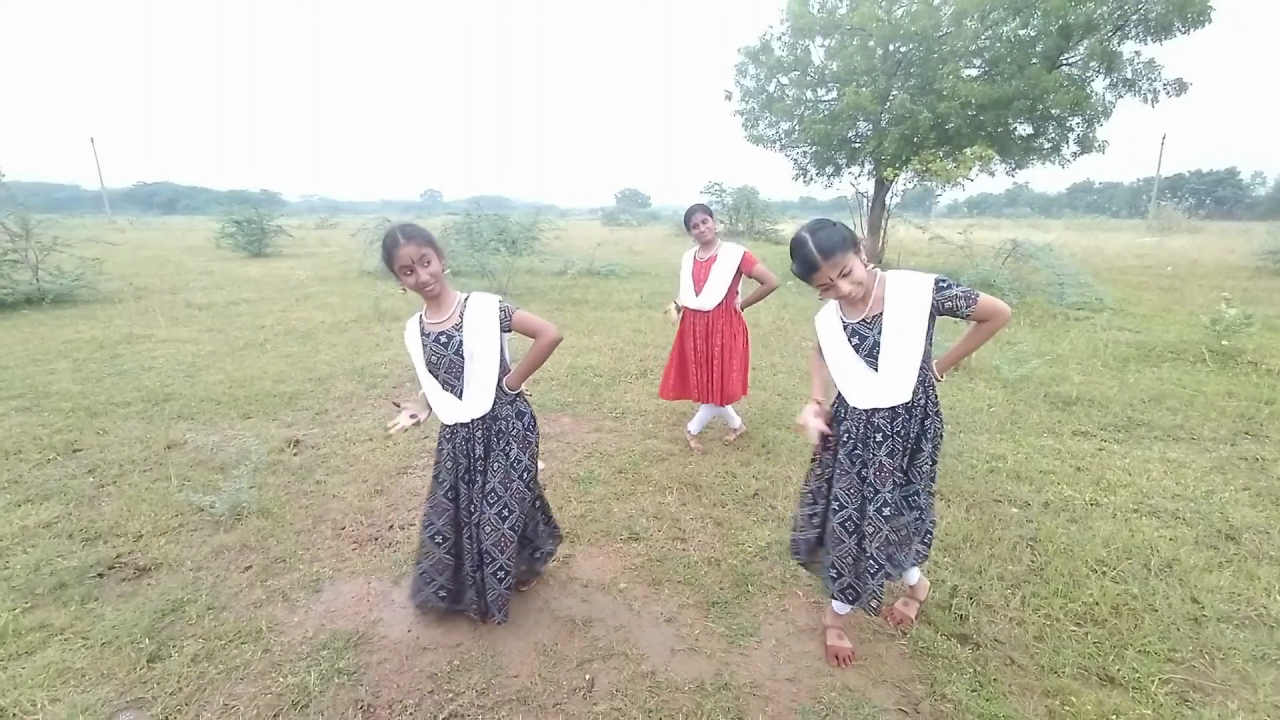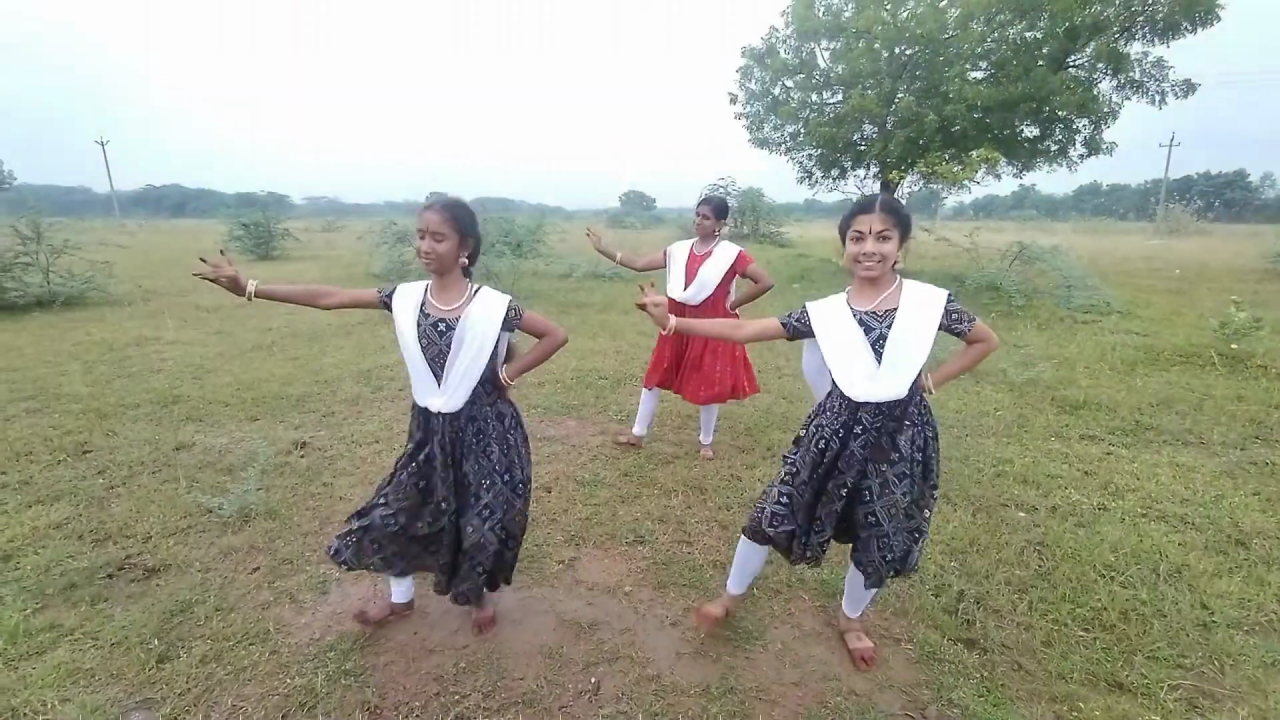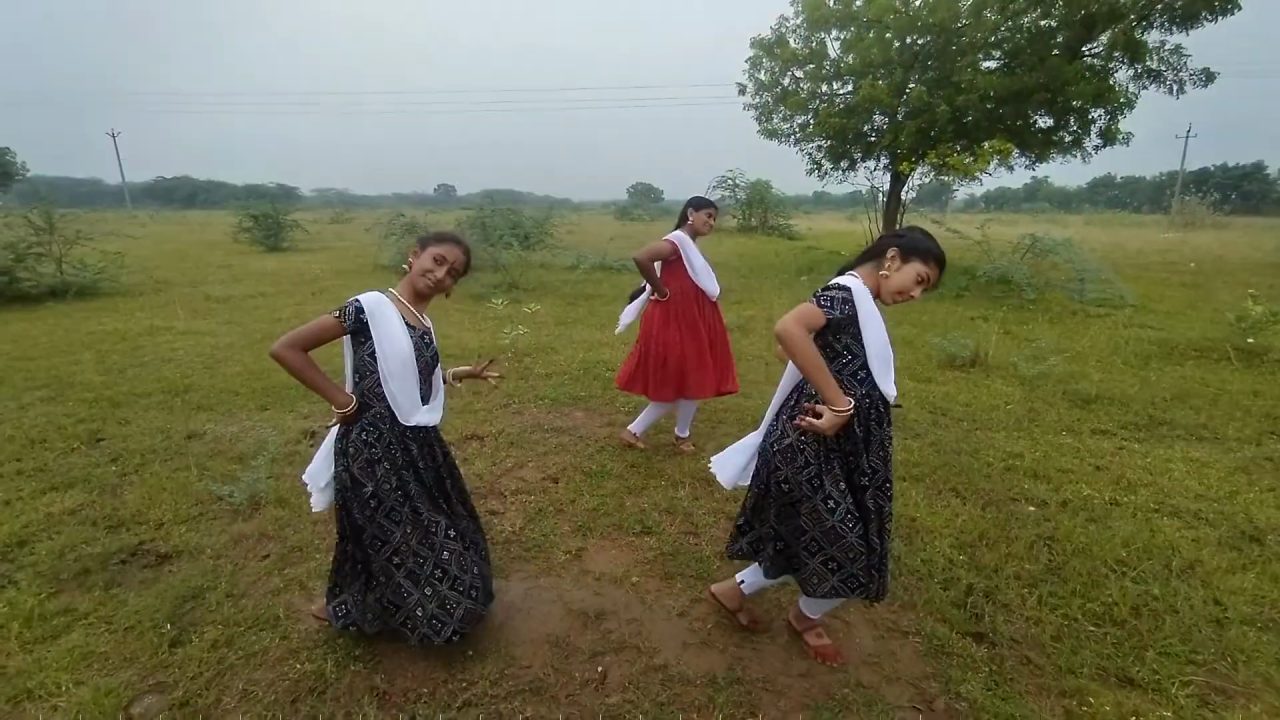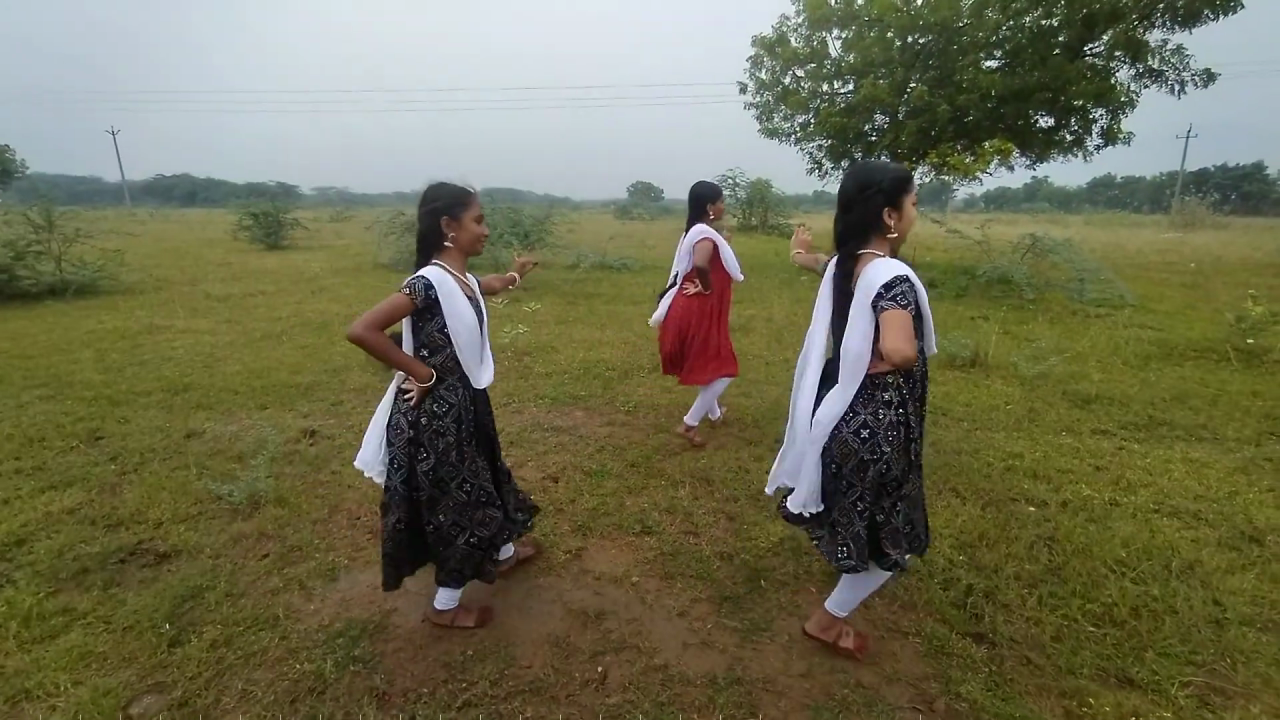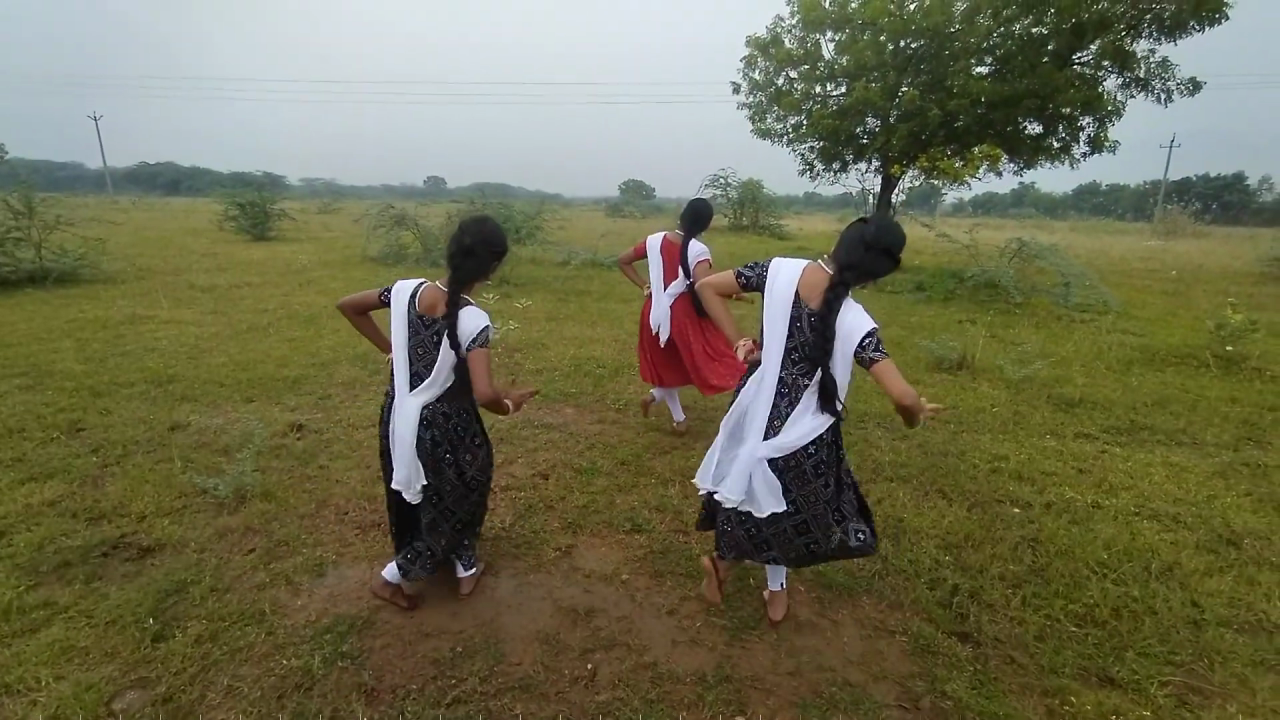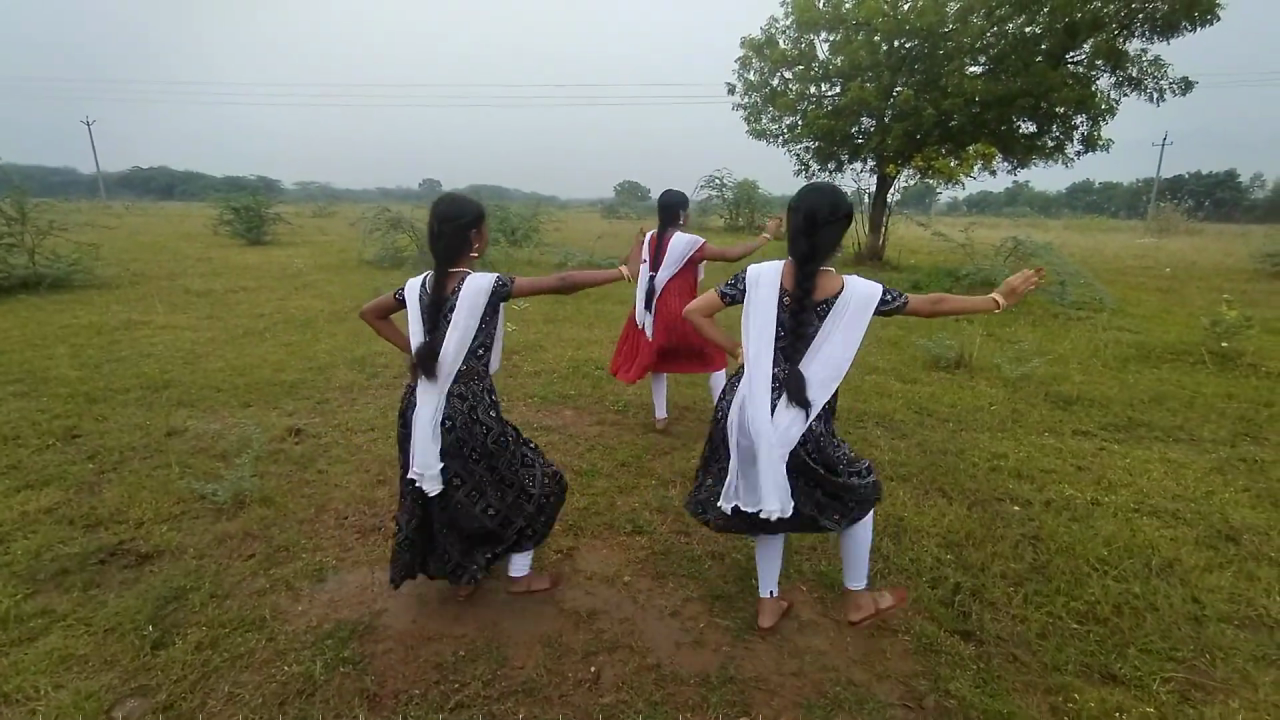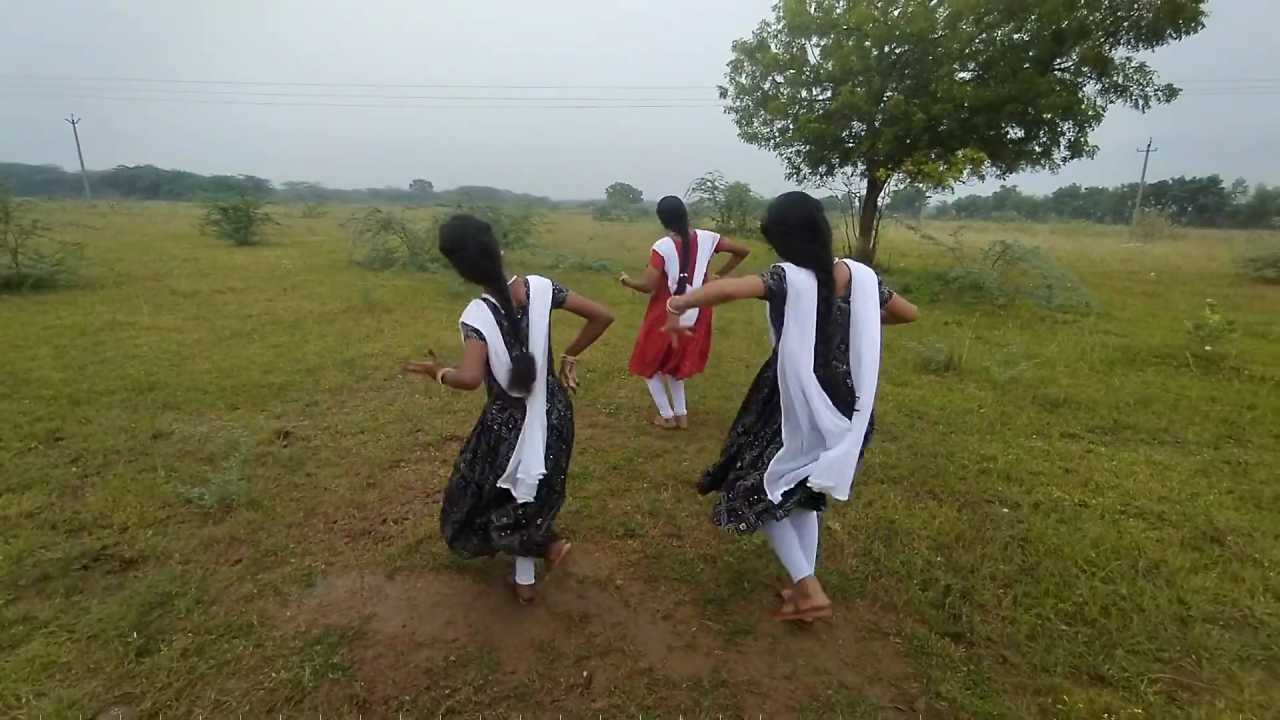
dt=0.7s
person 1, frame 1
left shoulder: (919, 291)
right shoulder: (827, 321)
left elbow: (998, 313)
left wrist: (941, 365)
right wrist: (816, 403)
left hip: (908, 429)
right hip: (852, 432)
left knee: (877, 525)
right knee: (847, 523)
left ankle: (836, 614)
right ankle: (914, 583)
person 1, frame 2
left shoulder: (930, 301)
right shoulder: (823, 312)
left elbow: (986, 340)
right elbow: (745, 330)
left wrist: (933, 380)
right wrist: (672, 321)
left hip: (900, 436)
right hip: (837, 429)
left knee: (881, 538)
right knee: (777, 515)
left ankle: (851, 618)
right ankle: (731, 595)
person 1, frame 3
left shoulder: (861, 301)
right shoulder: (848, 292)
right elbow: (788, 328)
right wrist: (838, 401)
left hip: (836, 446)
right hip: (816, 449)
left knee: (813, 542)
right knee: (847, 551)
left ankle: (734, 589)
right ankle: (805, 617)
person 1, frame 4
left shoulder: (840, 265)
right shoulder: (895, 278)
right elbow: (897, 351)
left wrist: (806, 258)
right wrist: (903, 358)
left hip: (841, 413)
right hip: (877, 424)
left knee: (855, 514)
right knee: (889, 534)
right ankle: (829, 619)
person 1, frame 5
left shoulder: (780, 270)
right shoulder: (856, 323)
left elbow: (706, 287)
right elbow: (903, 397)
left wrist: (740, 342)
right wrist: (918, 413)
left hip: (755, 413)
right hip: (803, 430)
left knee: (774, 506)
right knee: (809, 515)
left ankle: (770, 589)
right ankle: (733, 562)
person 1, frame 6
left shoulder: (759, 276)
right shoulder: (856, 293)
left elbow: (692, 312)
right elbow: (930, 304)
left wrist: (740, 351)
right wrist: (997, 299)
left hip: (744, 411)
right hip: (797, 425)
left knee: (774, 505)
right knee: (856, 494)
left ankle: (768, 602)
right ankle: (856, 598)
person 1, frame 7
left shoulder: (790, 277)
right shoulder: (861, 275)
left elbow: (736, 287)
right elbow: (908, 313)
left wrist: (681, 303)
left hip: (797, 410)
right hip: (842, 411)
left knee: (758, 493)
right knee: (797, 494)
left ankle: (808, 590)
right ankle: (799, 588)
person 2, frame 1
left shoulder: (485, 307)
right shoulder: (413, 331)
left elbow: (550, 335)
left wrist: (511, 382)
right wrist: (418, 409)
left hip: (504, 424)
right hip: (457, 435)
left knee: (501, 515)
right knee: (451, 518)
left ankle: (492, 596)
person 2, frame 2
left shoulder: (494, 305)
right shoulder: (406, 297)
left elbow: (556, 335)
right elbow: (330, 298)
left wrist: (509, 373)
right wrist: (248, 288)
left hip: (484, 426)
right hip: (432, 426)
left knee: (485, 516)
right knee: (399, 508)
left ankle: (479, 594)
right ankle: (399, 598)
person 2, frame 3
left shoulder: (425, 327)
right shoulder: (368, 308)
right elbow: (285, 348)
left wrist: (456, 376)
right wrist: (341, 399)
left hip: (419, 442)
right hip: (375, 445)
left knee: (439, 532)
person 2, frame 4
left shoulder: (463, 281)
right shoulder: (430, 282)
right elbow: (361, 331)
left wrist: (514, 276)
right wrist: (421, 373)
left hip: (463, 406)
right hip: (436, 413)
left knee: (479, 488)
right knee: (458, 503)
left ankle: (503, 552)
right ankle: (446, 605)
person 2, frame 5
left shoulder: (408, 290)
right shoulder: (475, 321)
left elbow: (348, 305)
right elbow: (483, 395)
left wrist: (388, 347)
right wrist: (509, 401)
left hip: (402, 415)
right hip: (445, 425)
left knee: (421, 496)
right knee: (456, 499)
left ankle: (466, 568)
right ankle: (392, 578)
person 2, frame 6
left shoulder: (418, 287)
right shoulder: (485, 287)
left elbow: (369, 313)
right elbow: (560, 284)
right wrist: (623, 272)
left hip: (421, 408)
right hip: (467, 409)
left knee: (441, 493)
right knee: (532, 484)
left ankle: (465, 572)
right ankle: (520, 573)
person 2, frame 7
left shoulder: (477, 316)
right shoulder: (540, 287)
left elbow: (471, 378)
right elbow: (602, 316)
left wrist: (439, 371)
right wrist: (571, 354)
left hip: (507, 420)
right hip: (553, 412)
left knee: (486, 494)
right knee: (529, 493)
left ankle: (545, 540)
right ankle: (525, 580)
person 3, frame 1
left shoulder: (735, 254)
right shoulder: (688, 258)
left elbow: (771, 282)
left wrist: (741, 304)
right wrist: (677, 304)
left hip: (723, 327)
right hip: (693, 328)
left knee: (719, 386)
right knee: (701, 385)
left ankle: (693, 430)
right ankle: (735, 424)
person 3, frame 2
left shoulder: (731, 254)
right shoulder: (678, 250)
left elbow: (766, 282)
right elbow: (639, 264)
left wrist: (733, 305)
right wrist: (603, 250)
left knee: (708, 386)
right knee: (657, 377)
left ankle: (706, 441)
right ankle: (638, 433)
person 3, frame 3
left shoulder: (689, 245)
right shoulder: (677, 241)
right elbow: (641, 257)
left wrist: (711, 296)
right wrist: (661, 291)
left hip: (690, 323)
right hip: (674, 323)
left knee: (688, 383)
right knee: (687, 383)
right ankle: (682, 434)
person 3, frame 4
left shoulder: (694, 232)
right shoulder: (706, 235)
right elbow: (701, 264)
left wrist: (721, 245)
right wrist: (706, 287)
left hip: (689, 310)
right hip: (701, 311)
left knee: (708, 363)
right knee: (720, 370)
left ankle: (714, 413)
right ankle: (690, 424)
person 3, frame 5
left shoulder: (655, 241)
right shoulder: (699, 251)
left elbow: (622, 261)
left wrist: (644, 285)
left hip: (655, 316)
right hip: (684, 317)
left knee: (665, 370)
right knee: (704, 365)
left ankle: (679, 419)
right ankle: (656, 395)
person 3, frame 6
left shoulder: (648, 240)
right shoulder: (689, 243)
left elbow: (634, 268)
right elbow: (733, 254)
right wrist: (766, 236)
left hip: (652, 311)
right hip: (678, 313)
left knee: (659, 363)
right knee: (714, 358)
left ankle: (660, 417)
person 3, frame 7
left shoulder: (662, 247)
right shoulder: (707, 237)
left elbow: (648, 285)
right elbow: (743, 251)
left wrist: (628, 281)
right wrist: (722, 274)
left hip: (668, 313)
right hip: (696, 313)
left knee: (649, 363)
right knee: (676, 363)
left ankle: (667, 415)
right ankle: (681, 414)
